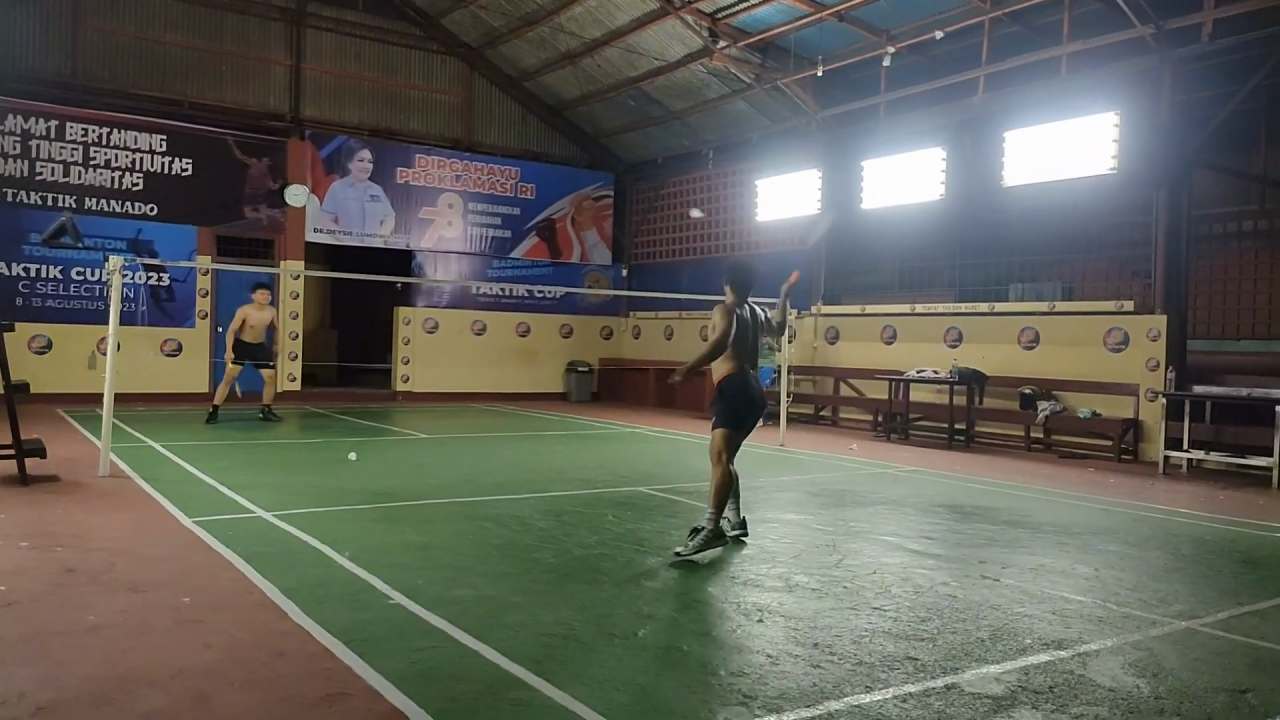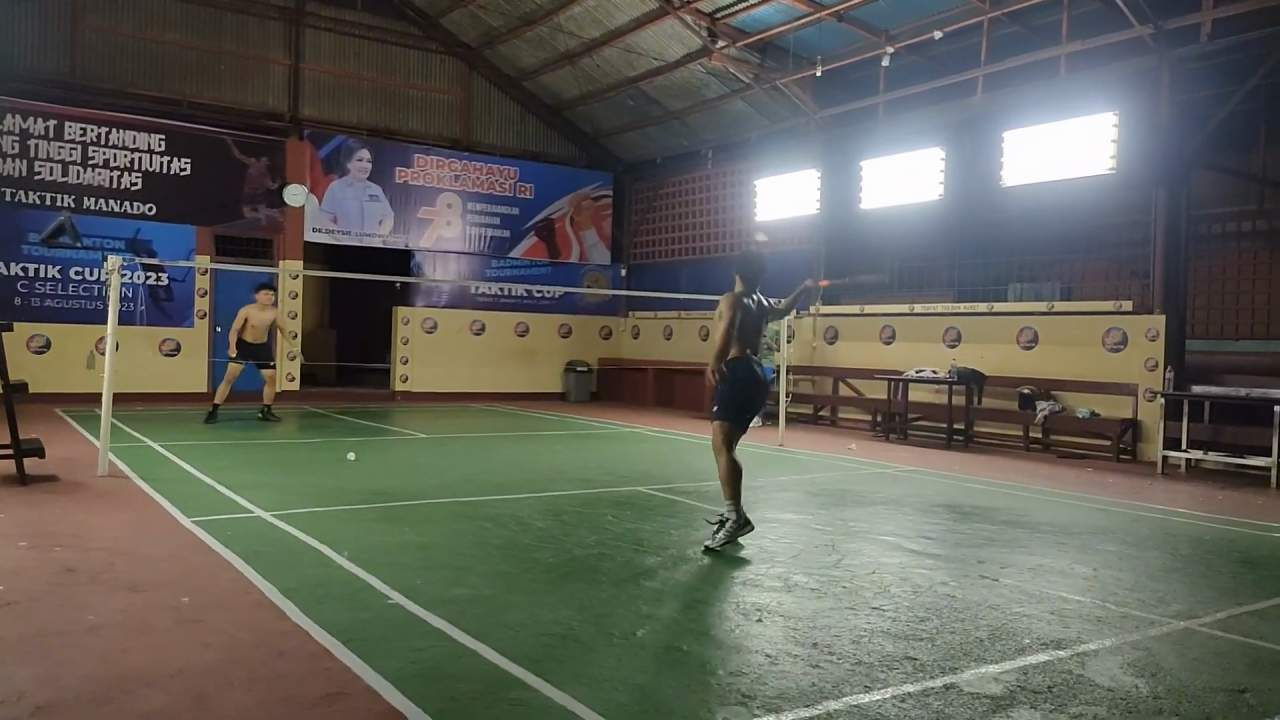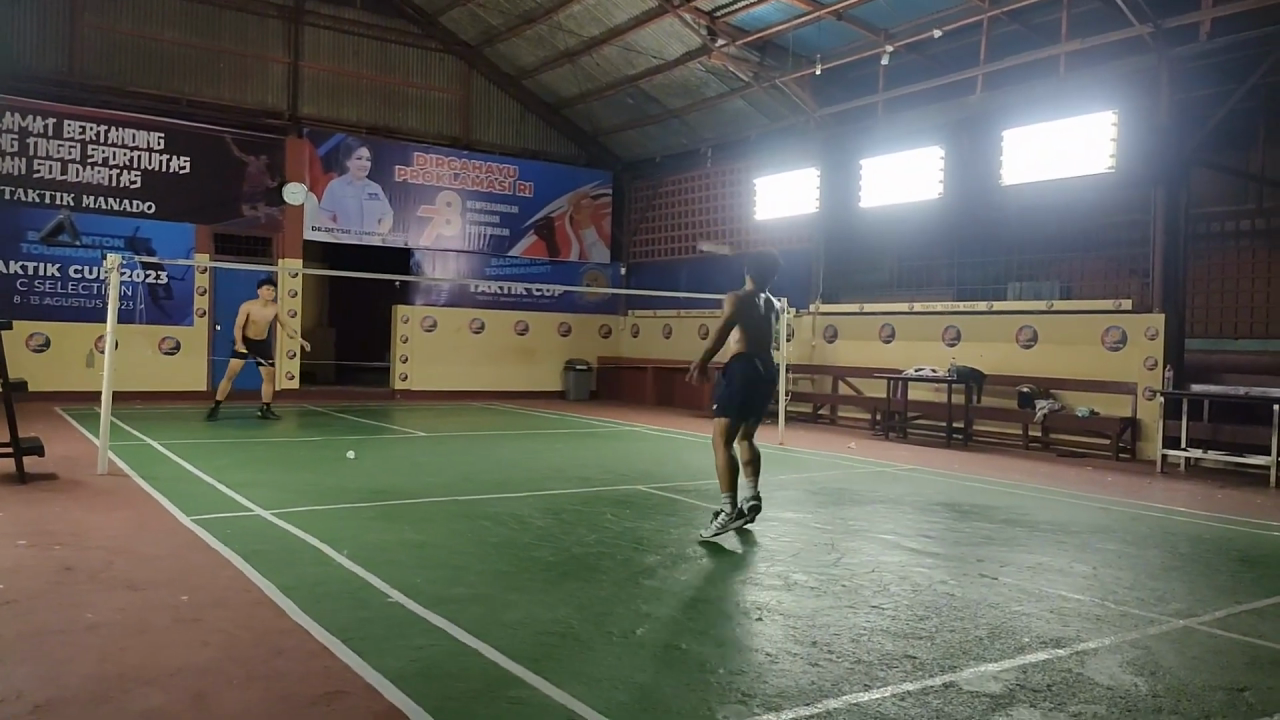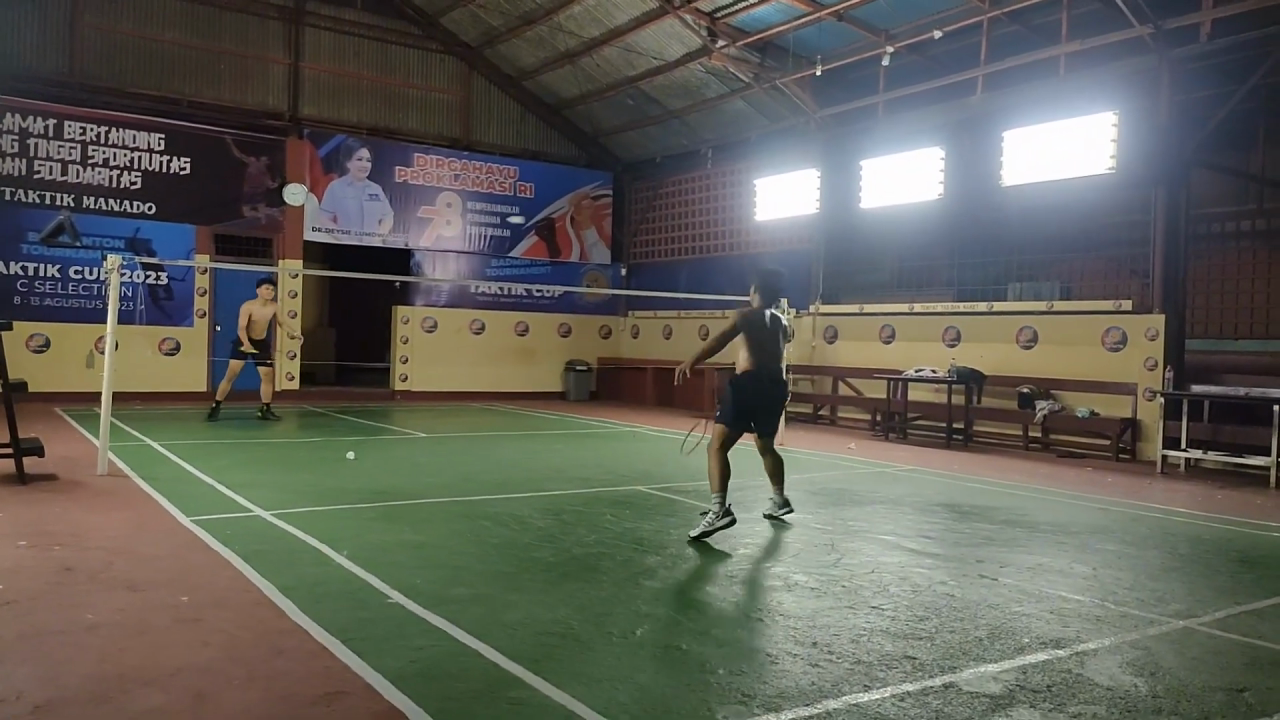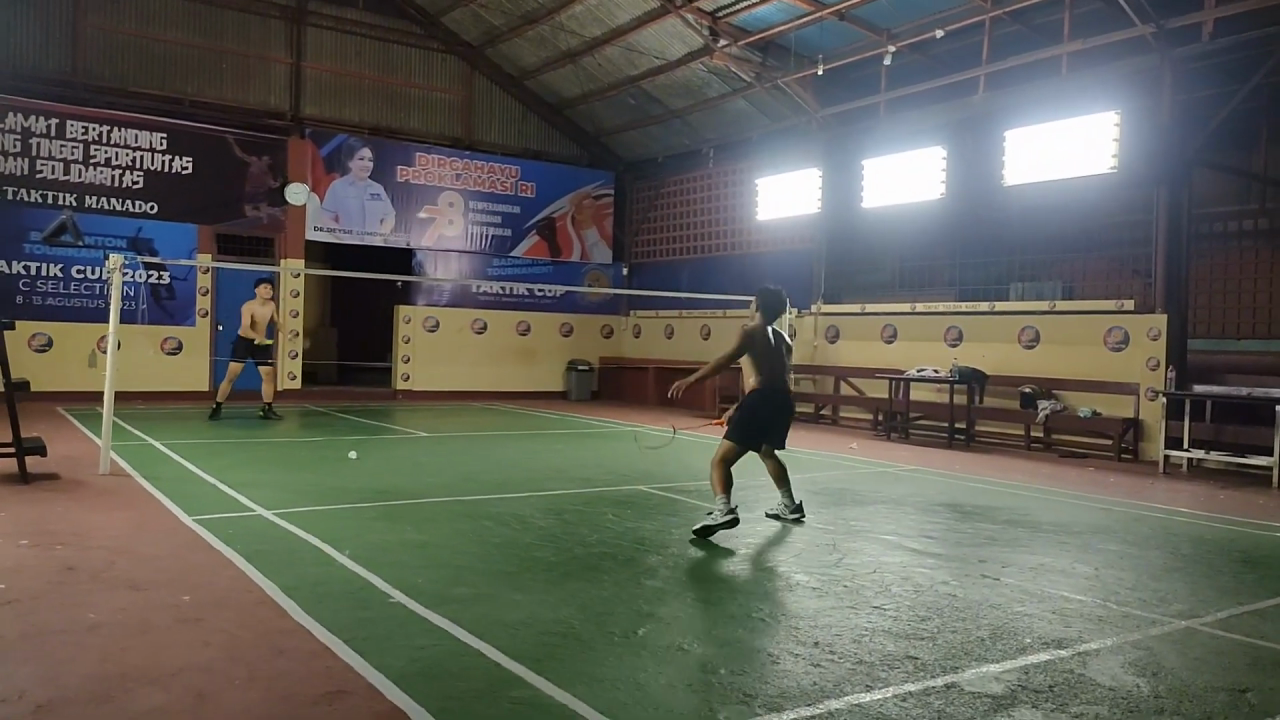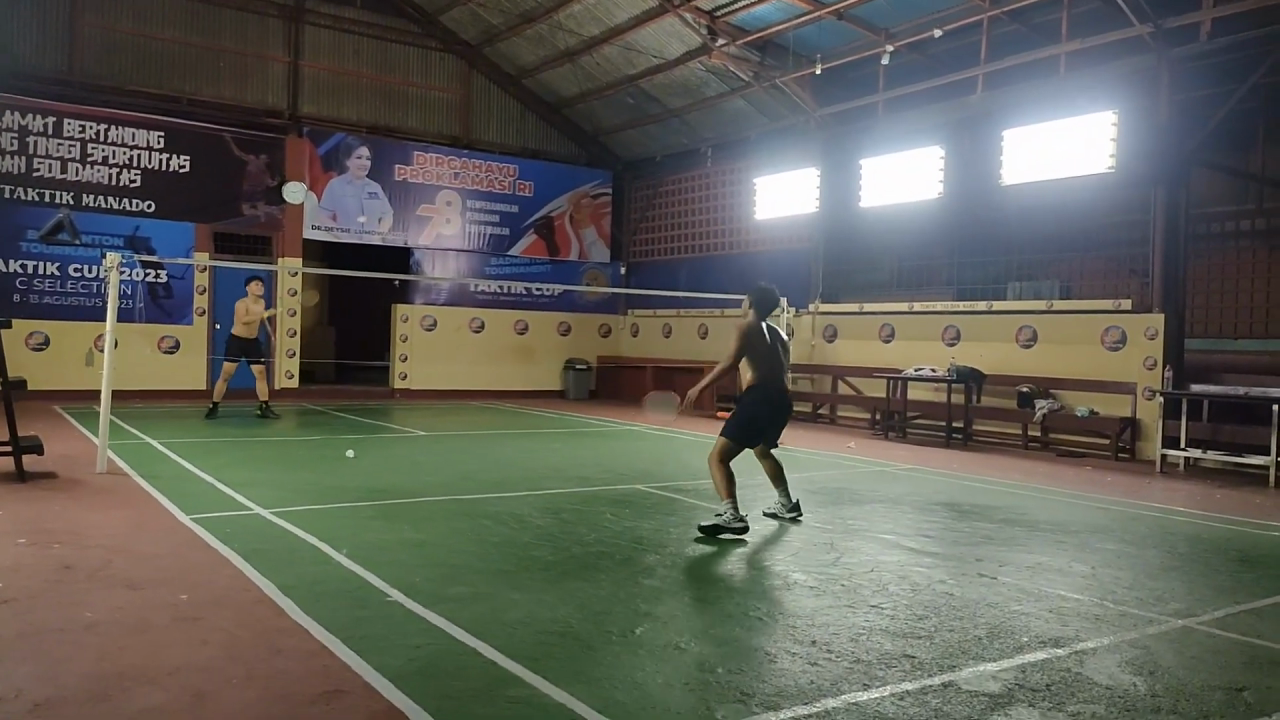
dt=0.1s
person 1, frame 1
left shoulder: (726, 310)
right shoulder: (759, 314)
left elbow: (721, 341)
right elbow: (779, 329)
left wrist: (691, 366)
right wrist: (784, 298)
left hip: (735, 392)
right hip: (752, 393)
left knee: (720, 456)
right knee: (725, 457)
left ankle: (710, 528)
right ankle: (734, 520)
person 1, frame 2
left shoulder: (731, 300)
right shoulder: (762, 303)
left elbow: (729, 329)
right elbow: (783, 309)
left wrist: (715, 362)
right wrist: (801, 289)
left hip: (736, 373)
right hip: (755, 377)
left knee: (722, 446)
right knee: (726, 445)
left ankle: (734, 517)
right ankle: (735, 514)
person 1, frame 3
left shoulder: (738, 299)
right shoulder: (773, 304)
left elbow: (724, 328)
left wrist: (702, 359)
left hip: (742, 369)
right hip: (766, 372)
left knee: (721, 441)
right knee: (744, 438)
left ankle: (728, 509)
right ankle: (751, 497)
person 1, frame 4
left shoulder: (748, 315)
right shoulder: (781, 322)
left elbow: (722, 338)
left wrist: (692, 361)
left hip: (751, 383)
right hip: (775, 386)
left knee: (717, 447)
right knee: (765, 446)
left ankle: (719, 510)
right ankle: (779, 501)
person 1, frame 5
left shoulder: (752, 332)
right shoulder: (784, 340)
left elbow: (727, 359)
left wrist: (691, 379)
right wrist: (739, 408)
left hip: (761, 402)
right hip: (784, 404)
left knee: (720, 462)
right knee: (767, 452)
left ankle: (724, 510)
right ankle: (789, 504)
person 1, frame 6
left shoulder: (746, 328)
right shoulder: (779, 336)
left elbow: (731, 362)
left wrist: (699, 387)
left hip: (758, 399)
right hip: (782, 401)
left knee: (717, 458)
right knee: (762, 450)
left ankle: (731, 515)
right ankle: (787, 504)
